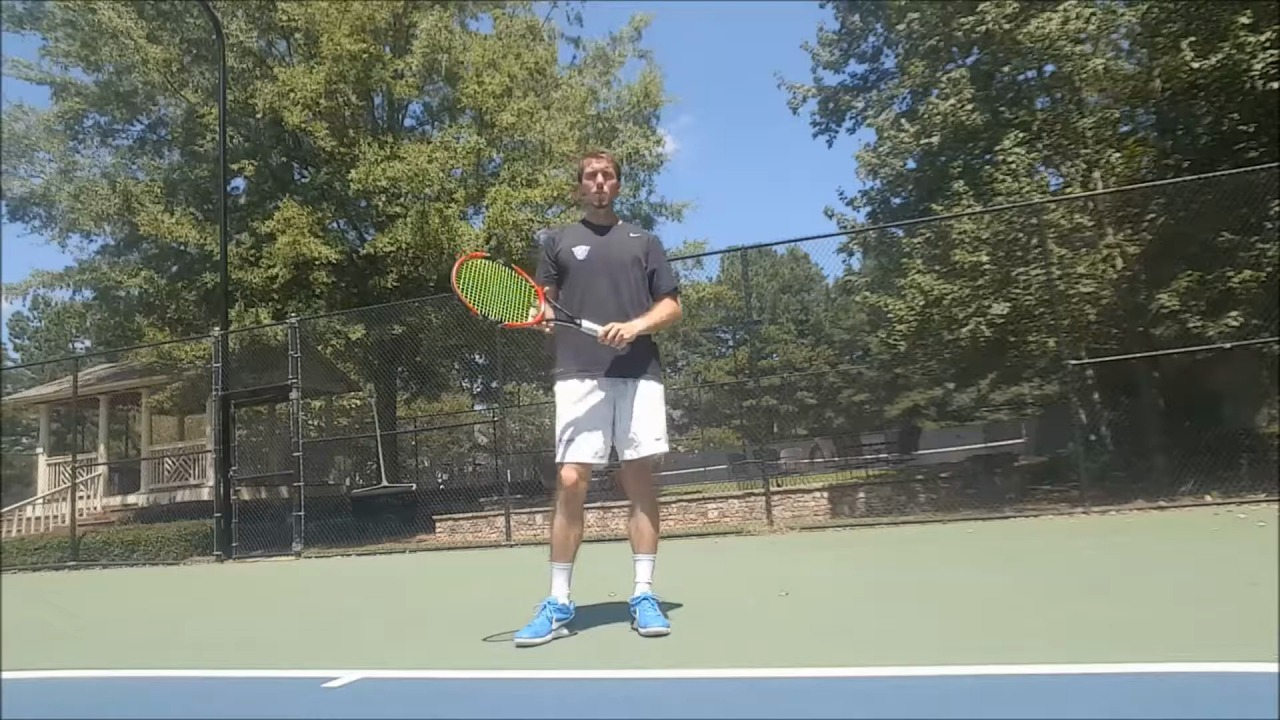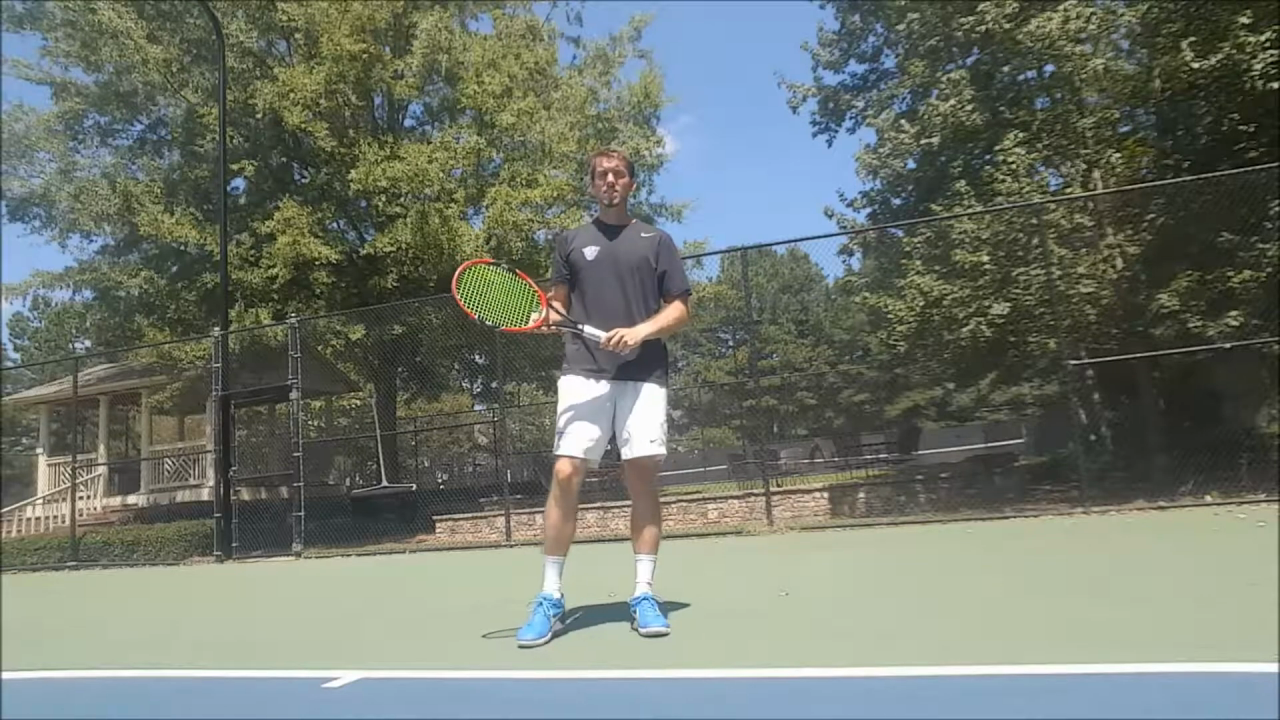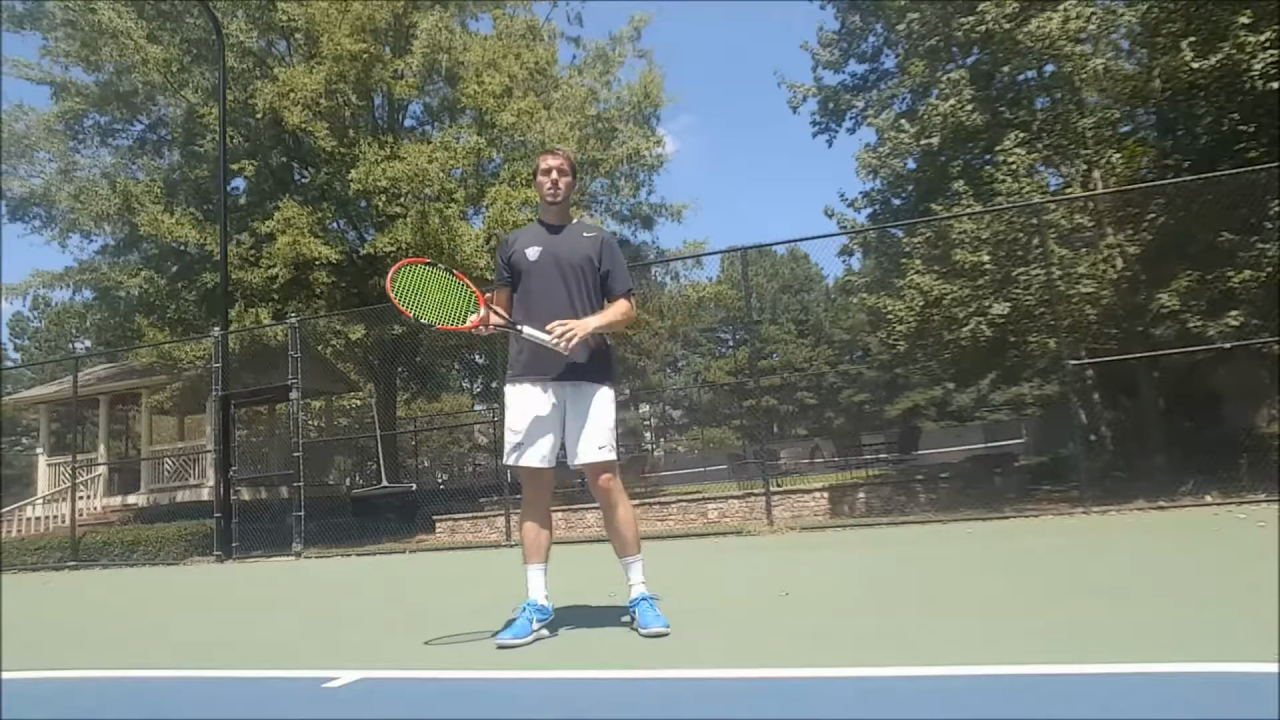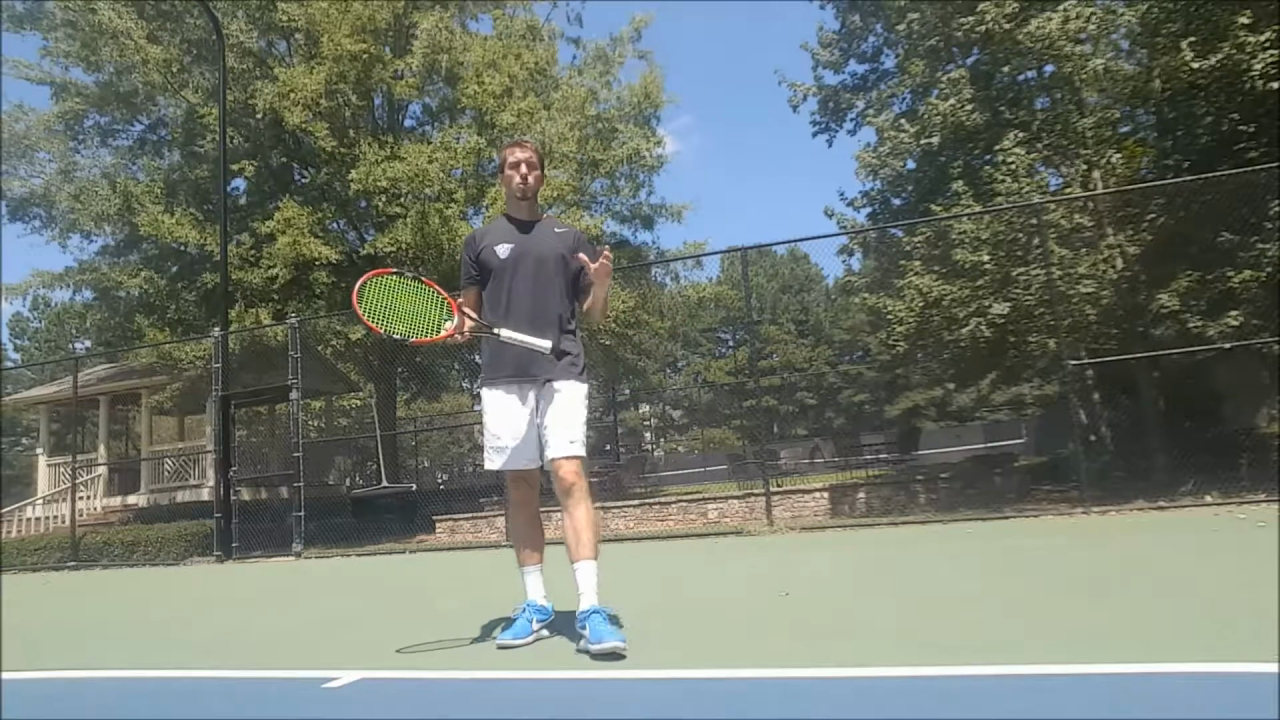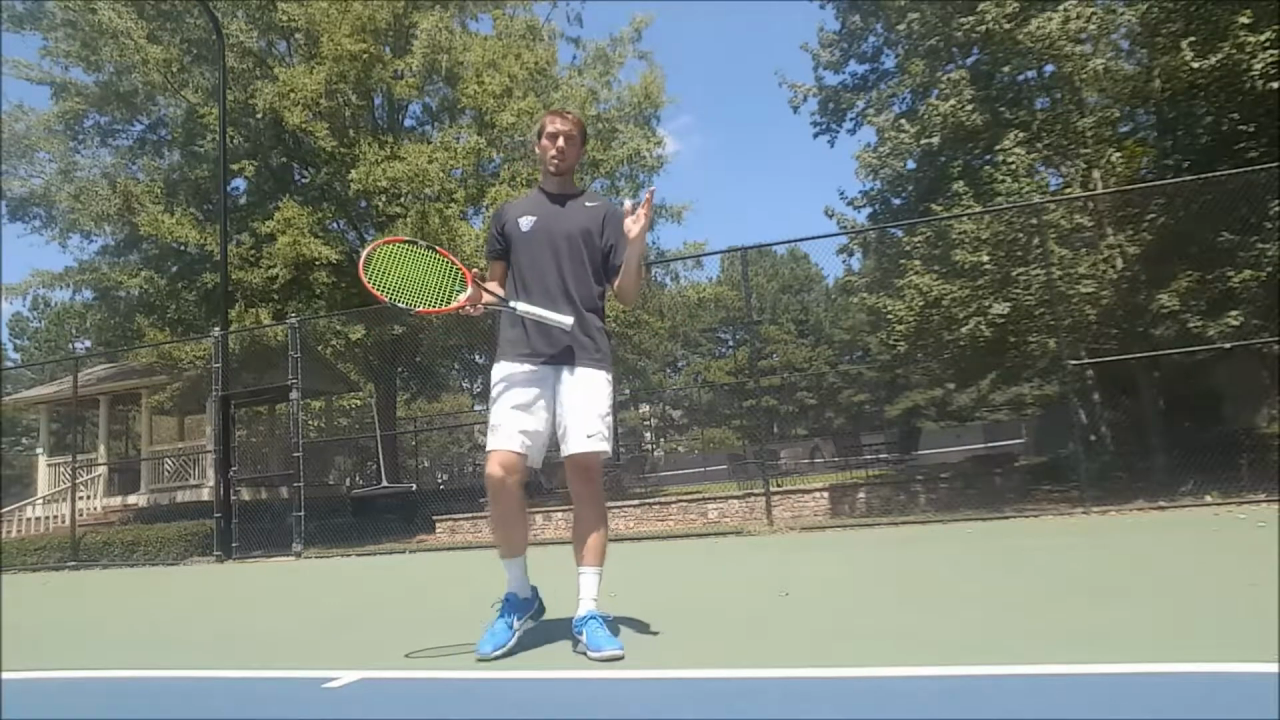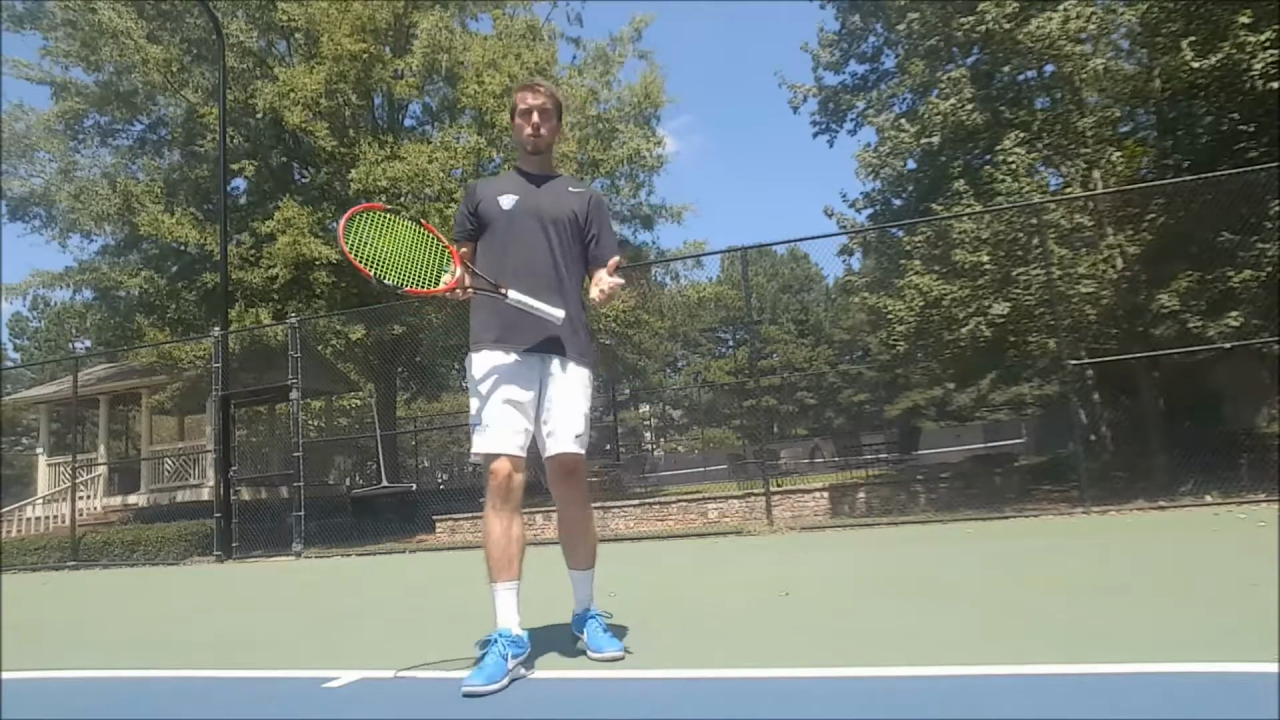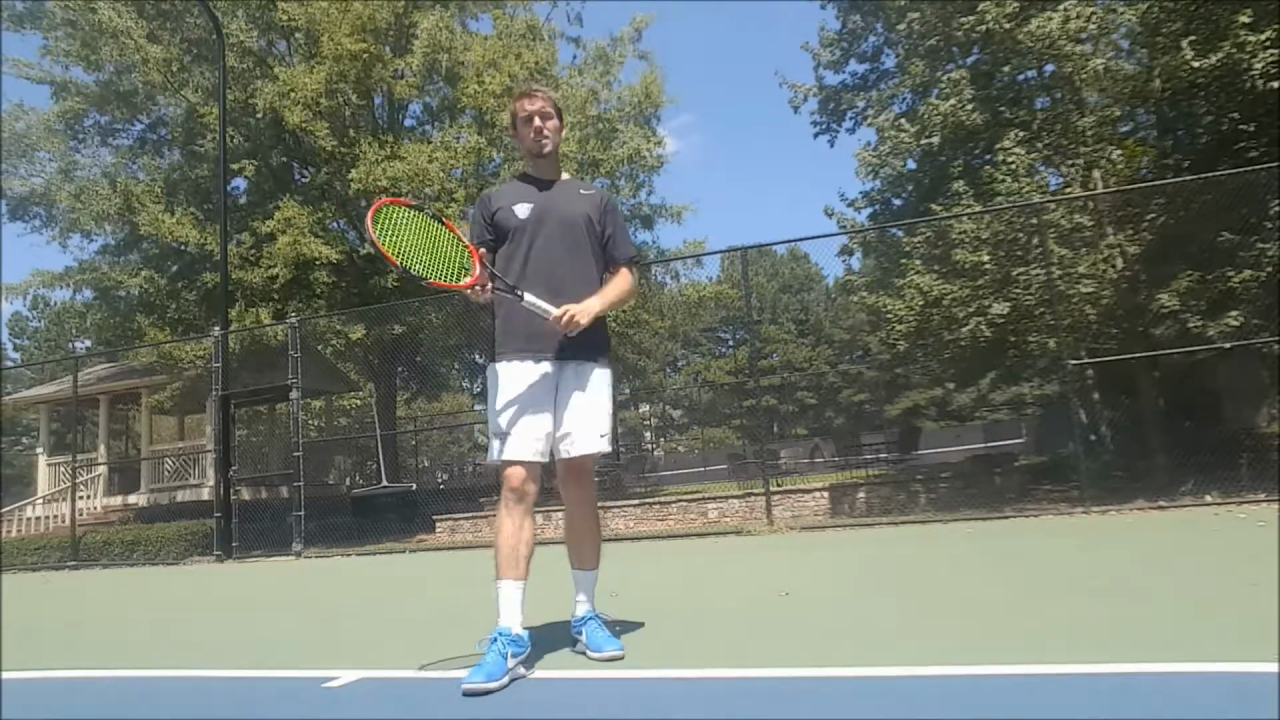
dt=0.7s
person 1, frame 1
left shoulder: (644, 241)
right shoulder: (557, 241)
left elbow: (671, 306)
left wrist: (635, 325)
right wrist: (540, 316)
left hip: (639, 375)
right hip: (579, 376)
left knee: (639, 480)
right knee: (571, 482)
left ankle: (643, 595)
right ankle: (557, 603)
person 1, frame 2
left shoulder: (657, 241)
right shoulder: (571, 241)
left elbow: (680, 308)
right elbow: (558, 302)
left wrist: (640, 331)
right wrist: (547, 316)
left hip: (643, 376)
right hip: (583, 374)
left knee: (642, 479)
right knee: (565, 475)
left ankle: (643, 595)
right ankle: (550, 598)
person 1, frame 3
left shoulder: (600, 241)
right shoulder: (514, 243)
left elbow: (625, 310)
right elbow: (502, 306)
left wrist: (589, 322)
right wrist: (488, 319)
left hip: (588, 377)
right hip: (528, 379)
left knee: (605, 481)
right knee: (535, 486)
left ankle: (640, 594)
right ankle: (537, 605)
person 1, frame 4
left shoulder: (570, 237)
right shoulder: (480, 240)
left elbow: (594, 315)
right elbow: (469, 308)
left wrist: (602, 285)
right wrist: (463, 324)
left hip: (562, 375)
right hip: (503, 380)
left knee: (570, 479)
right knee: (521, 487)
left ankle: (589, 611)
right ankle: (536, 606)
person 1, frame 5
left shoulder: (604, 212)
right shoulder: (509, 213)
left elbow: (627, 295)
right elbow: (496, 282)
left wrist: (635, 244)
right wrist: (478, 297)
left hip: (585, 360)
right hip: (519, 359)
left knee: (585, 476)
right knee: (500, 473)
left ankle: (588, 614)
right ankle: (519, 597)
person 1, frame 6
left shoulder: (585, 198)
right shoulder: (482, 193)
left elbow: (600, 278)
right elbow: (459, 266)
left wrist: (604, 288)
right wrist: (457, 281)
left hip: (567, 353)
right hip: (497, 351)
left knee: (569, 478)
right knee: (503, 479)
left ankle: (585, 614)
right ankle: (508, 636)
person 1, frame 7
left shoulder: (596, 199)
right shoulder: (496, 201)
left elbow: (626, 275)
right elbow: (478, 276)
left wrist: (592, 305)
right wrist: (478, 286)
left hip: (585, 357)
right hip: (518, 358)
left knee: (578, 482)
right knee: (516, 486)
left ankle: (585, 615)
right ankle: (510, 636)
